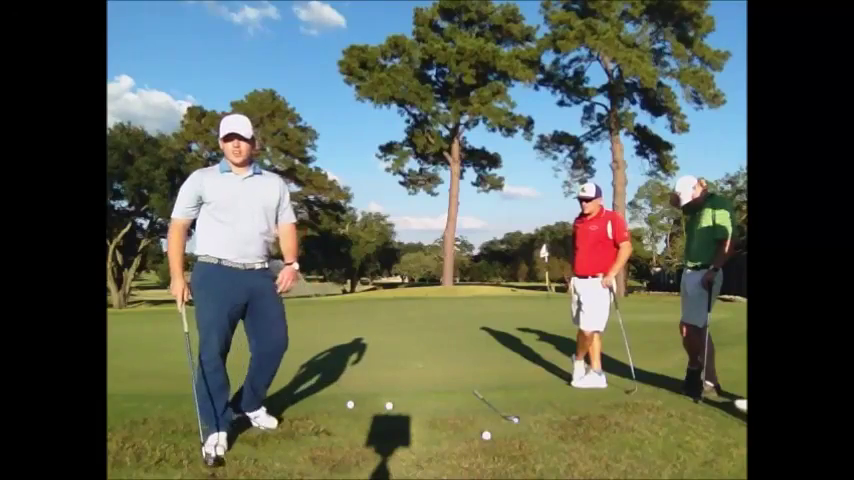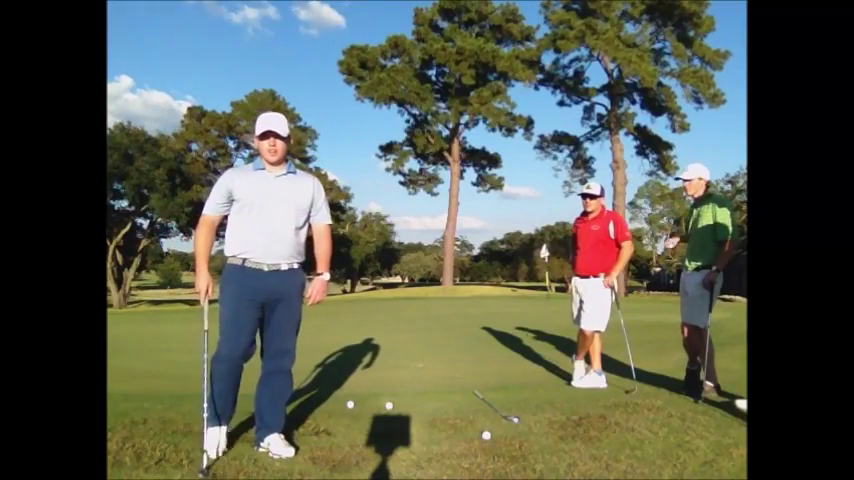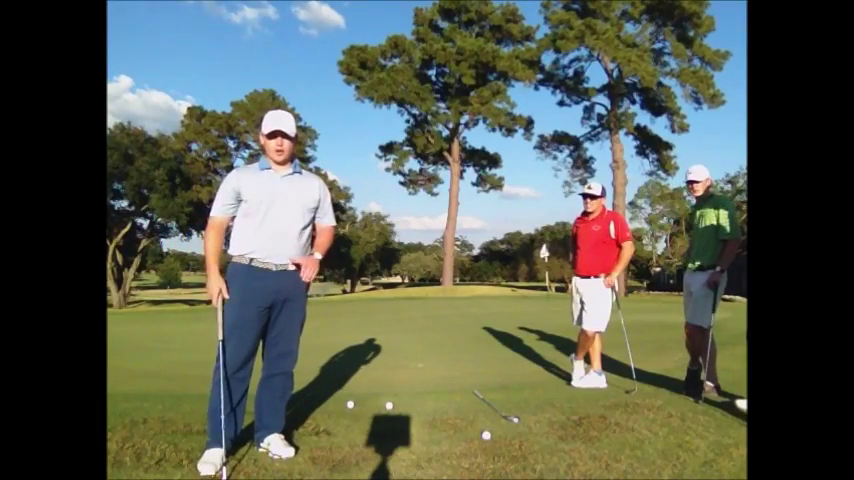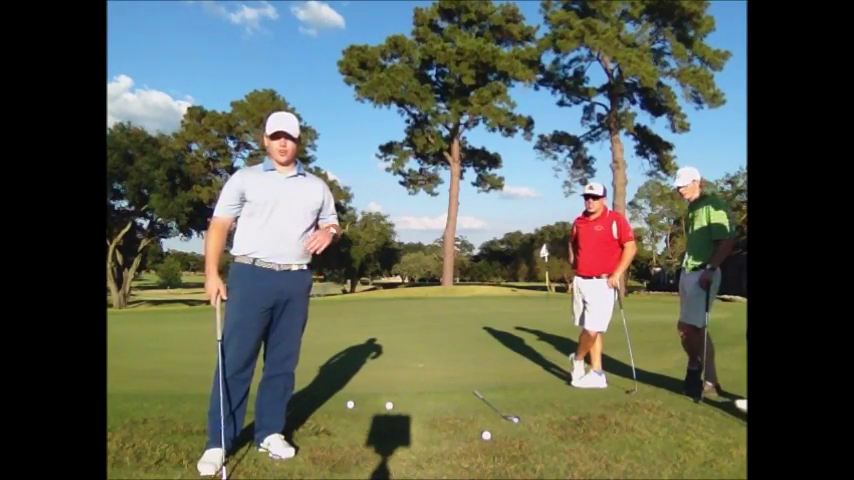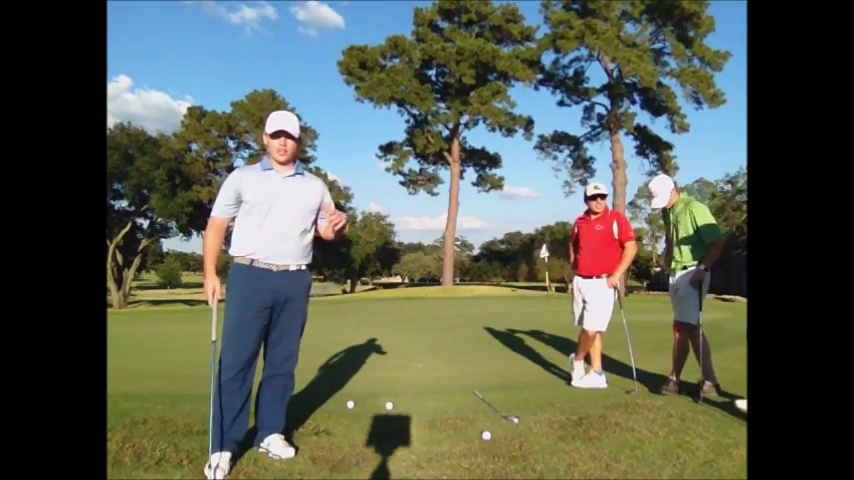
dt=1s
person 1, frame 1
left shoulder: (275, 184)
right shoulder: (201, 180)
left elbow: (286, 227)
right elbow: (178, 227)
left wrist: (291, 264)
right wrist: (177, 275)
left hip: (260, 276)
right hip: (215, 275)
left knee: (273, 344)
right knee: (213, 352)
left ankle: (250, 403)
right ankle: (217, 427)
person 1, frame 2
left shoulder: (309, 184)
right shoulder: (233, 178)
left elbow: (321, 231)
right elbow: (207, 223)
left wrist: (322, 275)
right wrist: (202, 269)
left hip: (288, 280)
right hip: (242, 275)
left knee: (280, 359)
right knee: (231, 353)
left ankle: (270, 432)
right ankle: (217, 422)
person 1, frame 3
left shoulder: (314, 184)
right shoulder: (240, 178)
left elbow: (326, 228)
right elbow: (216, 225)
left wrist: (315, 256)
right wrist: (213, 272)
left hip: (292, 281)
right hip: (247, 275)
left knee: (281, 361)
right knee: (233, 359)
left ankle: (270, 432)
right ankle: (218, 442)
person 1, frame 4
left shoulder: (317, 186)
right shoulder: (244, 179)
left elbow: (331, 226)
right elbow: (218, 226)
left wrist: (329, 232)
right wrist: (212, 273)
left hip: (296, 281)
right hip: (251, 275)
left knee: (283, 361)
right knee: (235, 359)
left ankle: (270, 432)
right ankle: (218, 442)
person 1, frame 5
left shoulder: (315, 186)
right shoulder: (241, 178)
left elbow: (326, 231)
right elbow: (216, 225)
left wrist: (338, 223)
right wrist: (210, 273)
left hip: (295, 281)
right hip: (249, 276)
left knee: (282, 361)
right knee: (236, 360)
left ankle: (270, 432)
right ankle: (223, 445)
person 2, frame 1
left shoulder: (718, 205)
right shoulder: (694, 207)
left elbow: (726, 243)
right elbow: (673, 201)
left wrist: (713, 270)
right wrist: (682, 189)
left hip: (705, 274)
right hip: (689, 272)
left knee: (691, 327)
right knee: (694, 327)
left ankle: (702, 374)
right ankle: (702, 375)
person 2, frame 2
left shoulder: (718, 204)
right shoulder: (694, 207)
left elbow: (729, 243)
left wrist: (714, 271)
right wrist: (679, 239)
left hip: (705, 275)
right hip: (688, 273)
left knee: (692, 328)
right knee: (695, 328)
left ankle: (701, 374)
right ankle: (707, 379)
person 2, frame 3
left shoulder: (721, 204)
right shoulder: (695, 209)
left elbow: (733, 242)
left wrist: (719, 270)
right wrist: (687, 261)
left hip: (709, 275)
right hip: (691, 273)
left knee: (694, 327)
right knee: (699, 329)
left ankle: (696, 368)
right ankle: (709, 380)
person 2, frame 4
left shoulder: (714, 205)
right shoulder: (692, 208)
left elbow: (727, 241)
left wrist: (710, 268)
right wrist: (684, 268)
left hip: (703, 274)
right hip: (688, 273)
left knee: (688, 327)
right knee: (694, 328)
left ankle: (702, 374)
right ankle: (704, 376)
person 2, frame 5
left shoulder: (694, 208)
right shoulder: (668, 211)
left elbow: (718, 240)
left wrist: (704, 268)
right wrist: (667, 262)
left hip: (692, 274)
right hip: (676, 273)
left knee: (682, 328)
right knee: (689, 328)
left ankle: (675, 378)
right ankle: (709, 381)
person 3, frame 1
left shoulder: (612, 219)
right shoulder: (578, 221)
left elbow: (626, 247)
left wrist: (611, 274)
right wrist: (573, 274)
left hip: (598, 283)
right hip: (578, 281)
left knee: (588, 328)
right knee: (589, 329)
left ankle: (578, 361)
right ankle: (596, 374)
person 3, frame 2
left shoulder: (613, 219)
right shoulder: (578, 222)
left elbow: (627, 247)
left wrist: (613, 274)
right wrist: (574, 273)
left hip: (599, 283)
right hip: (579, 281)
left knee: (589, 328)
right knee: (589, 329)
left ankle: (578, 361)
right ankle: (596, 374)
person 3, frame 3
left shoulder: (614, 219)
right shoulder: (579, 222)
left elbow: (628, 247)
left wrist: (614, 274)
left hip: (600, 283)
right hip: (579, 281)
left knee: (591, 329)
right knee: (589, 329)
left ankle: (577, 359)
right ankle: (596, 374)
person 3, frame 4
left shoulder: (615, 219)
right shoulder: (579, 222)
left elbow: (630, 247)
left wrist: (617, 274)
right wrist: (574, 266)
left hip: (602, 283)
right hip: (580, 281)
left knee: (593, 329)
right knee: (590, 329)
left ankle: (577, 359)
right ankle: (596, 374)
person 3, frame 5
left shoulder: (616, 219)
right shoulder: (580, 222)
left elbow: (631, 247)
right elbow: (573, 244)
left wrist: (617, 274)
right wrist: (574, 266)
left hip: (603, 283)
right hip: (581, 281)
left knee: (591, 329)
right knee: (590, 329)
left ankle: (577, 359)
right ankle: (596, 374)
